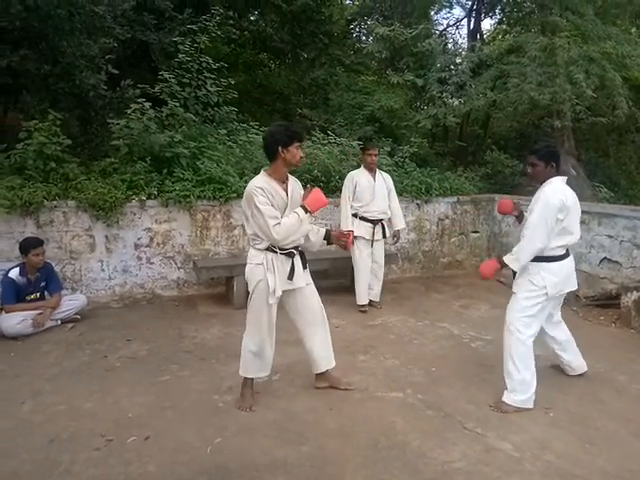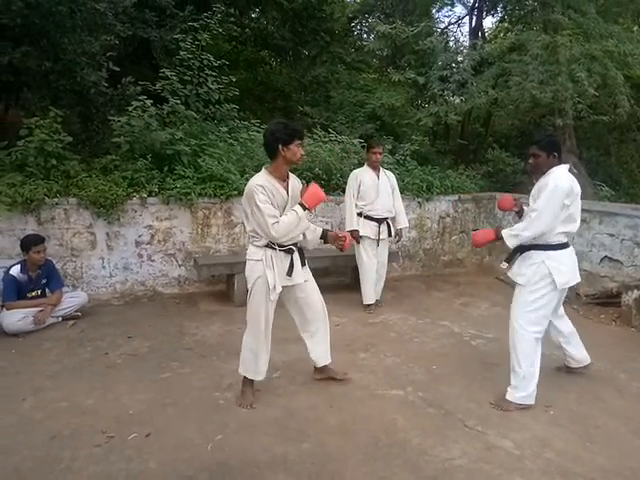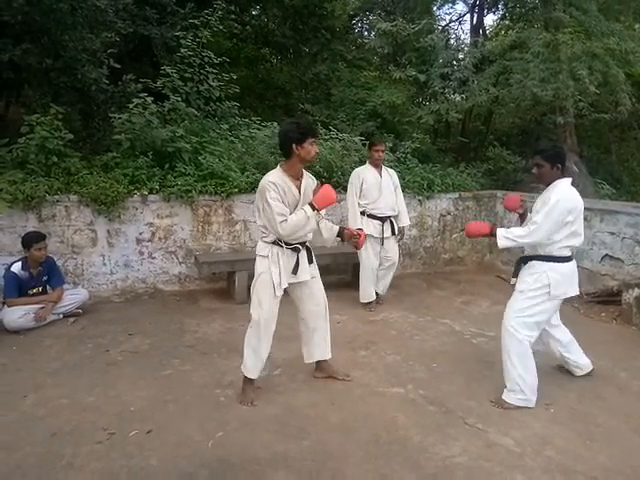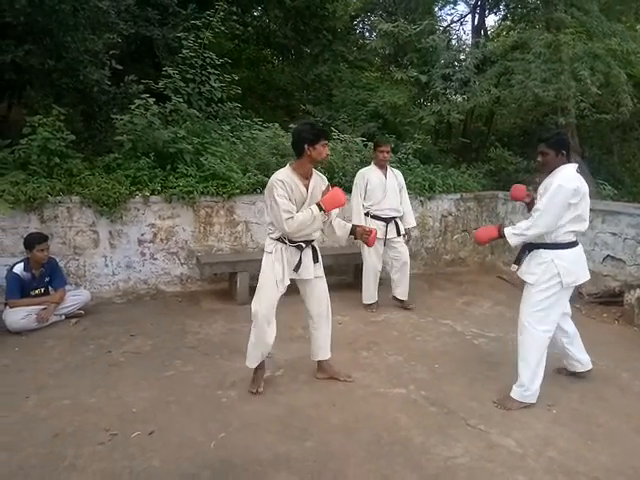
dt=0.2s
person 1, frame 1
left shoulder: (295, 184)
right shoulder: (257, 189)
right elbow: (277, 233)
left wrist: (328, 236)
right wrist: (305, 209)
left hip: (294, 261)
right hip: (266, 264)
left knee: (314, 316)
right knee: (260, 326)
left ankle: (324, 373)
right ankle: (248, 384)
person 1, frame 2
left shoulder: (294, 182)
right shoulder: (258, 187)
right elbow: (275, 231)
left wrist: (325, 235)
right wrist: (303, 206)
left hip: (293, 258)
right hip: (265, 261)
left knee: (315, 310)
right knee: (259, 323)
left ankle: (322, 366)
right ankle: (248, 383)
person 1, frame 3
left shoulder: (310, 181)
right shoulder: (271, 184)
left elbow: (316, 223)
right elbow: (283, 228)
left wrist: (341, 232)
right wrist: (313, 206)
left hip: (302, 255)
right hip: (273, 256)
left knee: (316, 309)
right knee: (263, 318)
left ankle: (321, 364)
right ankle: (249, 381)
person 1, frame 4
left shoulder: (321, 181)
right shoulder: (280, 181)
left elbow: (329, 220)
right elbow: (289, 225)
left wrist: (353, 230)
right wrist: (320, 206)
left hip: (308, 253)
right hip: (280, 253)
left knee: (320, 309)
right knee: (262, 311)
left ankle: (323, 365)
right ankle: (258, 368)
person 2, frame 1
left shoulder: (549, 194)
right shoulder: (563, 191)
left elbow: (535, 240)
left wrist: (506, 261)
right wrist: (523, 217)
left hip: (543, 271)
right hip: (557, 265)
left knee: (518, 328)
right knee: (550, 319)
left ankle: (518, 397)
right ankle: (573, 364)
person 2, frame 2
left shoulder: (557, 182)
right shoulder: (554, 181)
left elbow: (538, 224)
left wrist: (502, 234)
right wrist: (522, 211)
left hip: (547, 261)
right hip: (548, 259)
left knee: (524, 321)
right knee: (552, 314)
left ankle: (520, 394)
right ankle: (577, 360)
person 2, frame 3
left shoulder: (561, 197)
right shoulder: (558, 192)
left elbow: (537, 236)
left wrist: (495, 232)
right wrist: (525, 217)
left hip: (547, 272)
right hip: (549, 268)
left knee: (516, 326)
right knee: (547, 321)
left ankle: (519, 395)
right ankle: (579, 364)
person 2, frame 4
left shoulder: (563, 182)
right shoulder: (564, 179)
left elbow: (541, 225)
left wrist: (502, 232)
right wrist: (532, 204)
left hip: (554, 260)
right hip: (555, 257)
left knee: (534, 322)
right knee: (556, 315)
left ankle: (525, 392)
right ankle: (579, 363)
person 3, frame 1
left shoulder: (385, 177)
right shoulder: (353, 176)
left elbow: (393, 202)
right elbow: (346, 203)
left wrist: (397, 227)
right wrist: (347, 228)
left hip: (379, 227)
right hip: (360, 226)
left knee: (377, 264)
right knee: (362, 264)
left ankle: (373, 297)
right ankle: (362, 300)
person 3, frame 2
left shoulder: (389, 176)
right shoulder: (357, 175)
left elbow: (396, 201)
right elbow: (350, 202)
left wrist: (399, 225)
right wrist: (353, 228)
left hip: (384, 225)
right hip: (366, 225)
left knee: (381, 263)
right knee: (368, 263)
left ankle: (375, 296)
right ankle: (369, 300)
person 3, frame 3
left shoulder: (391, 174)
right shoulder: (359, 173)
left elbow: (398, 199)
right elbow: (352, 201)
left wrist: (402, 224)
right wrist: (356, 226)
left hip: (388, 224)
right hip: (369, 224)
left knee: (391, 259)
right knee: (369, 262)
left ankle: (378, 290)
right ankle: (368, 297)
person 3, frame 4
left shoulder: (397, 174)
right shoulder: (364, 174)
left elbow: (404, 200)
right elbow: (357, 202)
left wrist: (408, 225)
left hip: (394, 225)
right hip: (373, 225)
left knee: (402, 260)
right knee: (372, 264)
left ankle: (401, 296)
right ankle: (370, 299)
